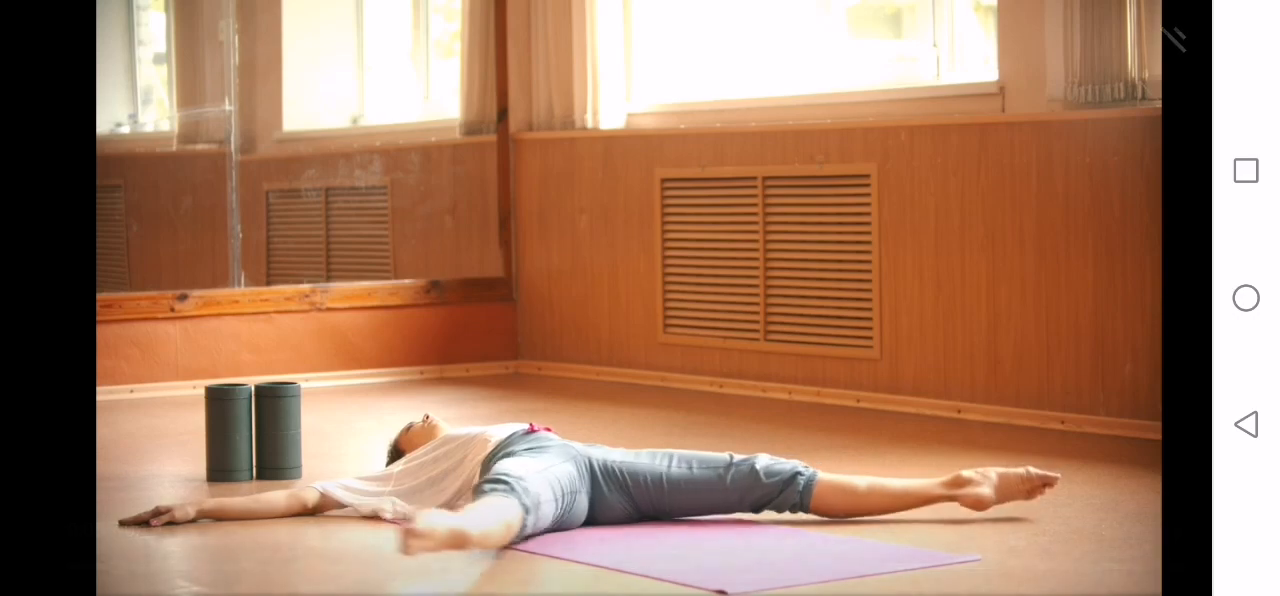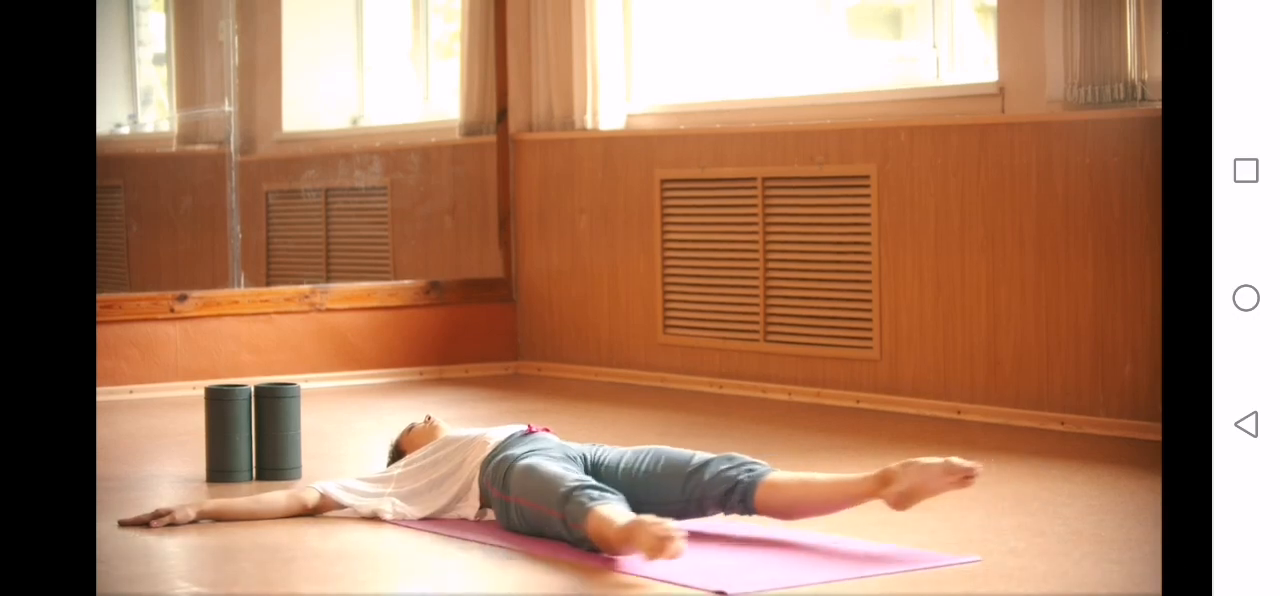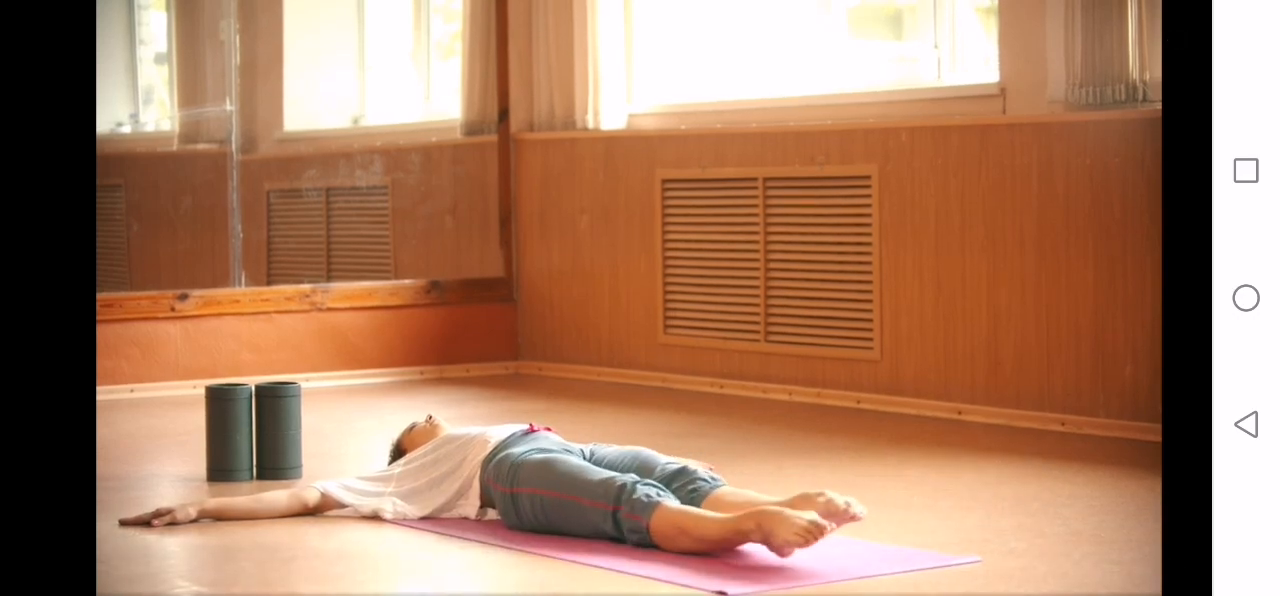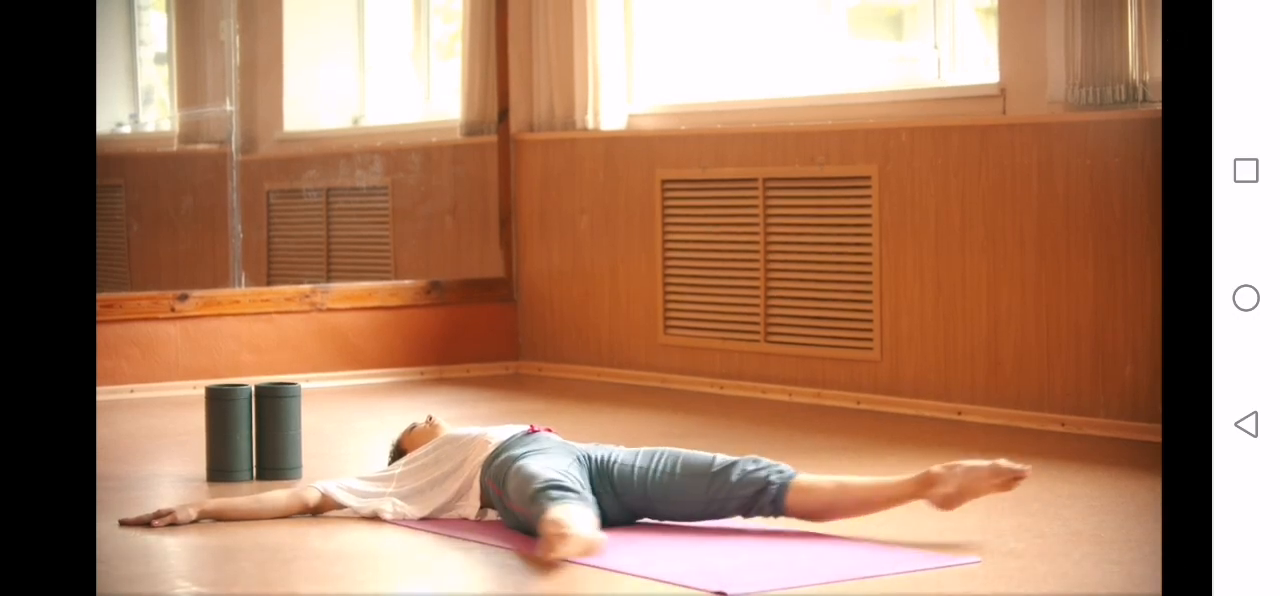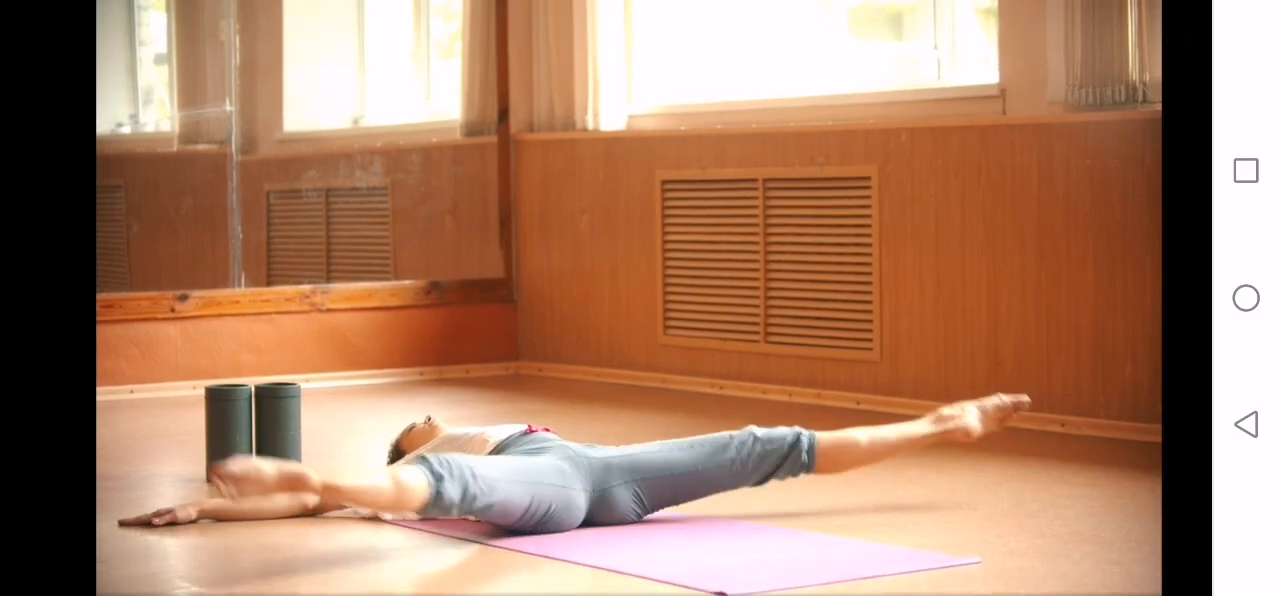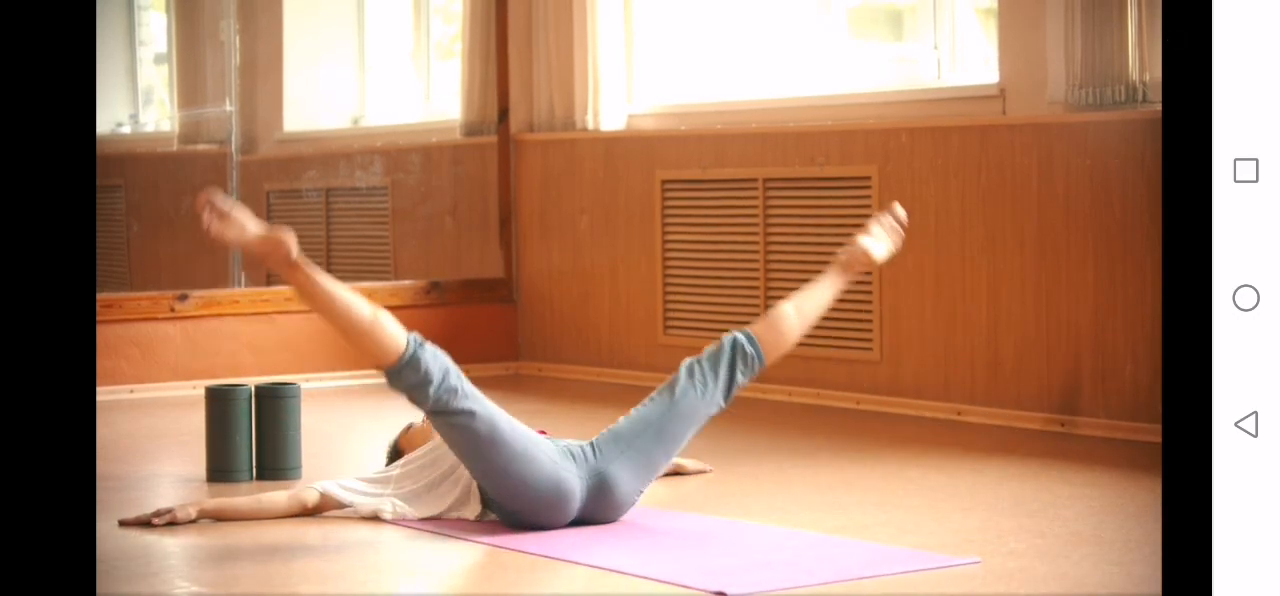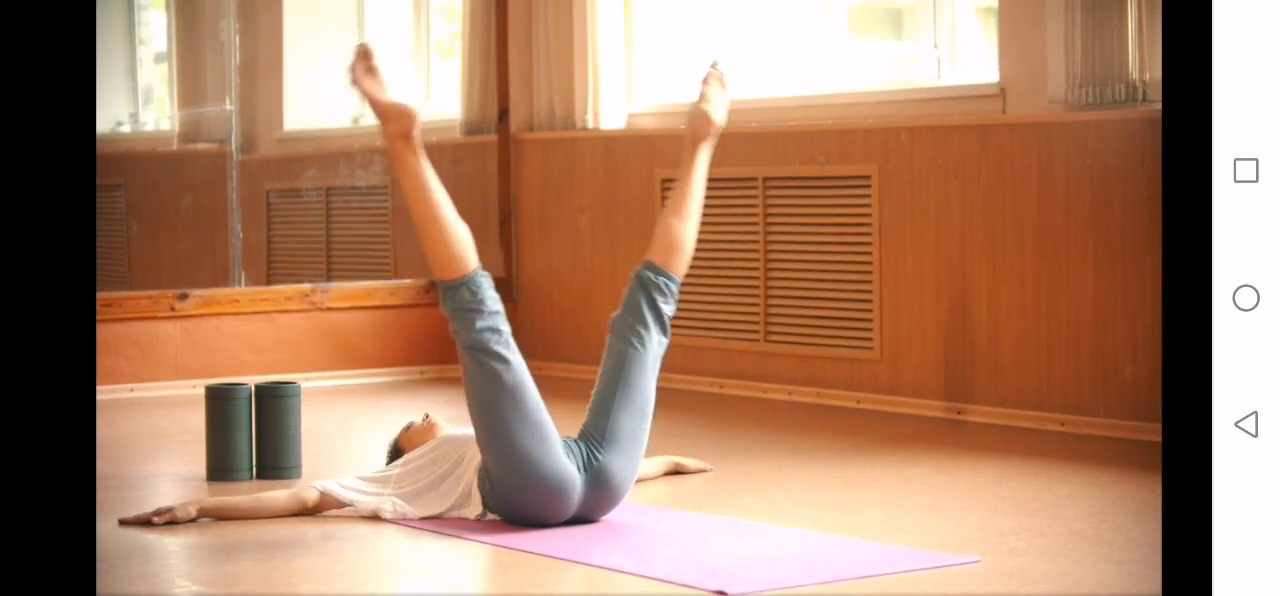
dt=0.7s
person 1, frame 1
left shoulder: (459, 452)
right shoulder: (394, 478)
right elbow: (300, 496)
right wrist: (197, 507)
left hip: (581, 460)
right hip: (527, 468)
left knee: (768, 477)
right knee: (516, 500)
person 1, frame 2
left shoulder: (459, 446)
right shoulder: (397, 478)
right elbow: (300, 498)
right wrist: (199, 509)
left hip: (568, 453)
right hip: (515, 468)
left knee: (725, 477)
right knee: (591, 502)
left ankle: (885, 480)
person 1, frame 3
left shoulder: (466, 441)
right shoulder: (396, 477)
right elbow: (300, 497)
right wrist: (198, 508)
left hip: (564, 451)
right hip: (512, 468)
left knee: (688, 482)
right knee: (644, 505)
left ankle: (793, 509)
right ankle: (760, 522)
person 1, frame 4
left shoulder: (472, 443)
right shoulder: (398, 477)
right elbow: (299, 498)
right wrist: (199, 508)
left hip: (582, 455)
right hip: (523, 469)
left knee: (750, 479)
right knee: (567, 498)
left ankle: (924, 482)
person 1, frame 5
left shoulder: (461, 452)
right shoulder: (415, 468)
right elbow: (307, 503)
right wrist: (206, 507)
left hip: (584, 467)
right hip: (547, 482)
left knee: (775, 447)
person 1, frame 6
left shoulder: (464, 452)
right shoulder: (401, 477)
right elbow: (294, 497)
left wrist: (662, 448)
right wrist: (200, 509)
left hip: (591, 476)
right hip: (542, 489)
left knee: (727, 359)
right knee: (463, 369)
person 1, frame 7
left shoulder: (475, 452)
right shoulder: (408, 475)
right elbow: (299, 498)
left wrist: (662, 460)
right wrist: (198, 508)
left hip: (593, 478)
right hip: (539, 488)
left knee: (650, 300)
right knee: (475, 311)
